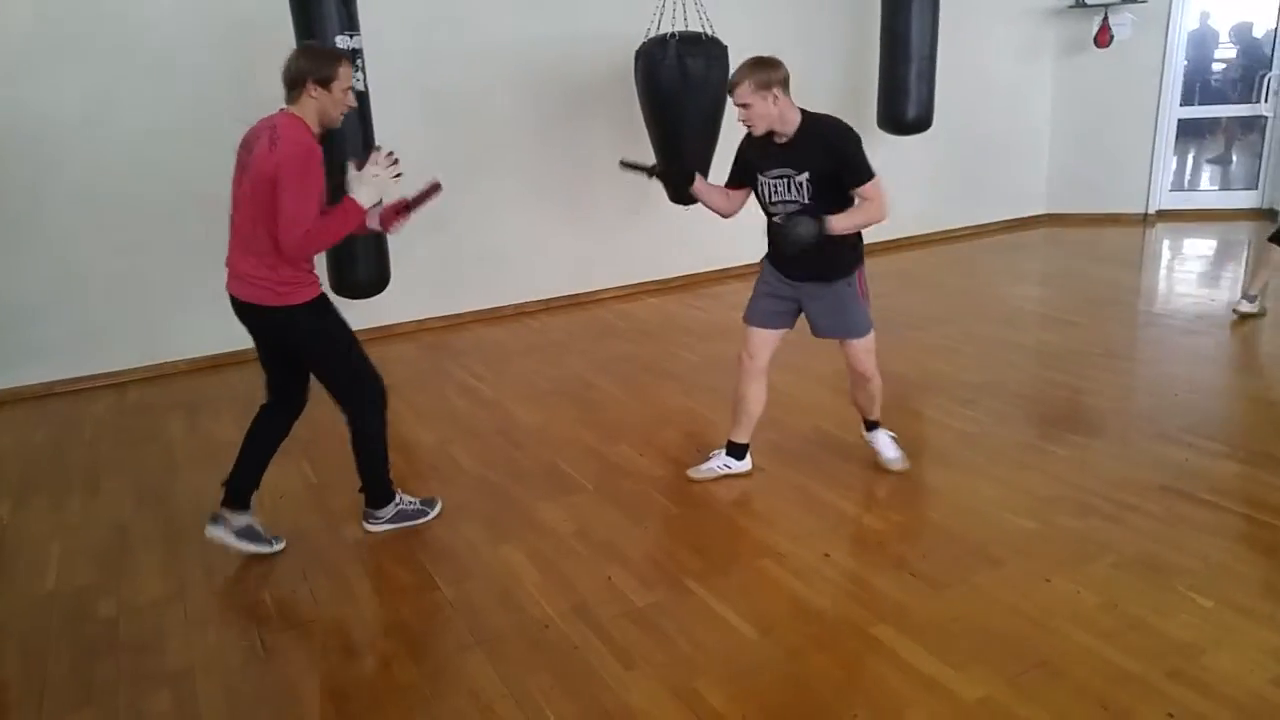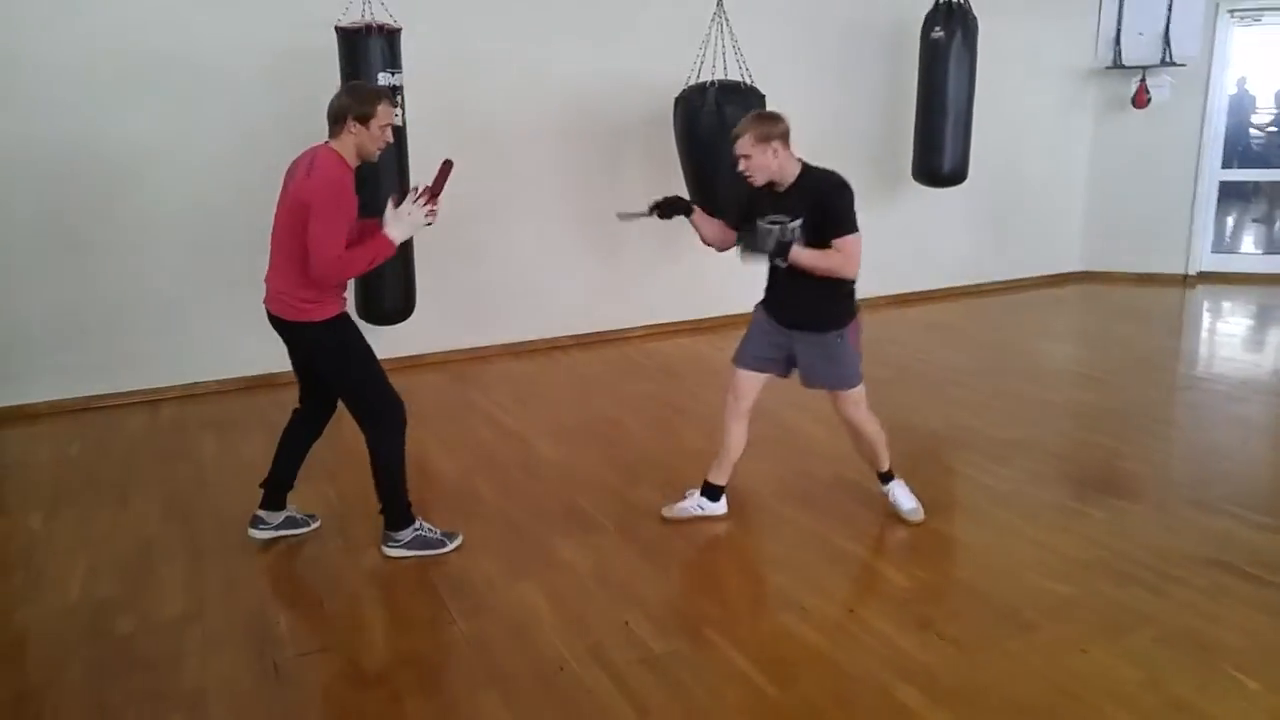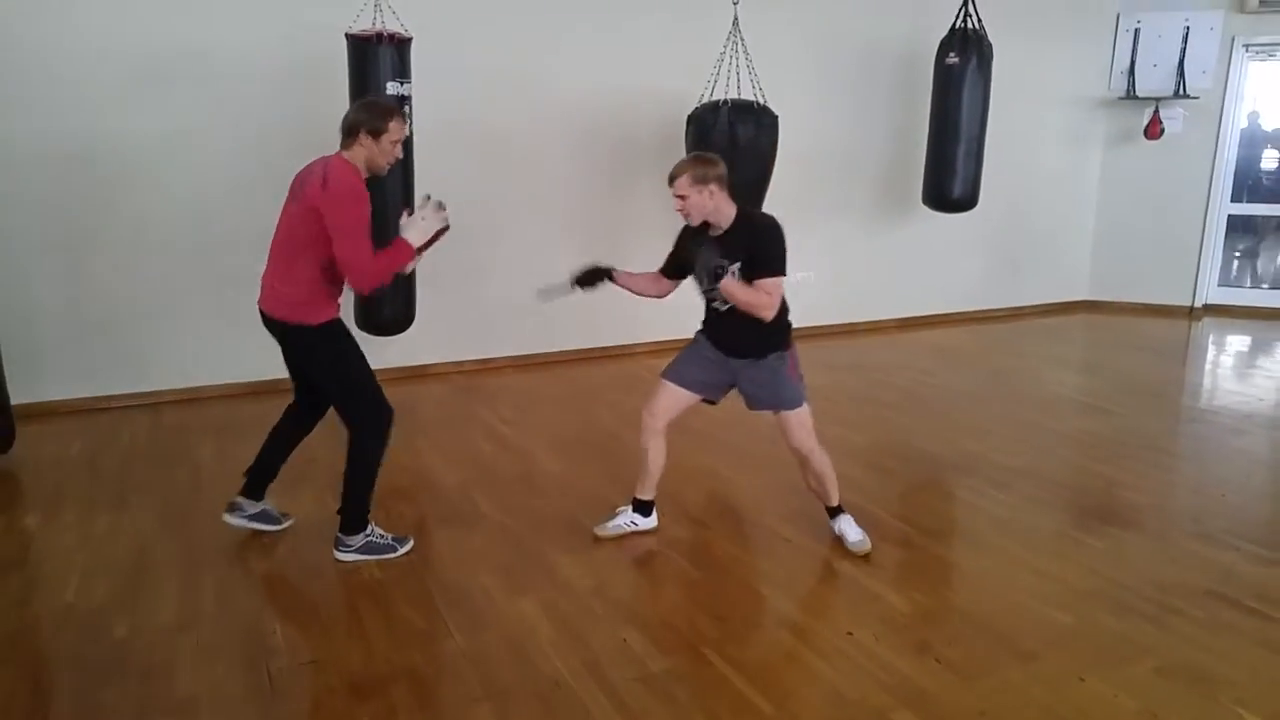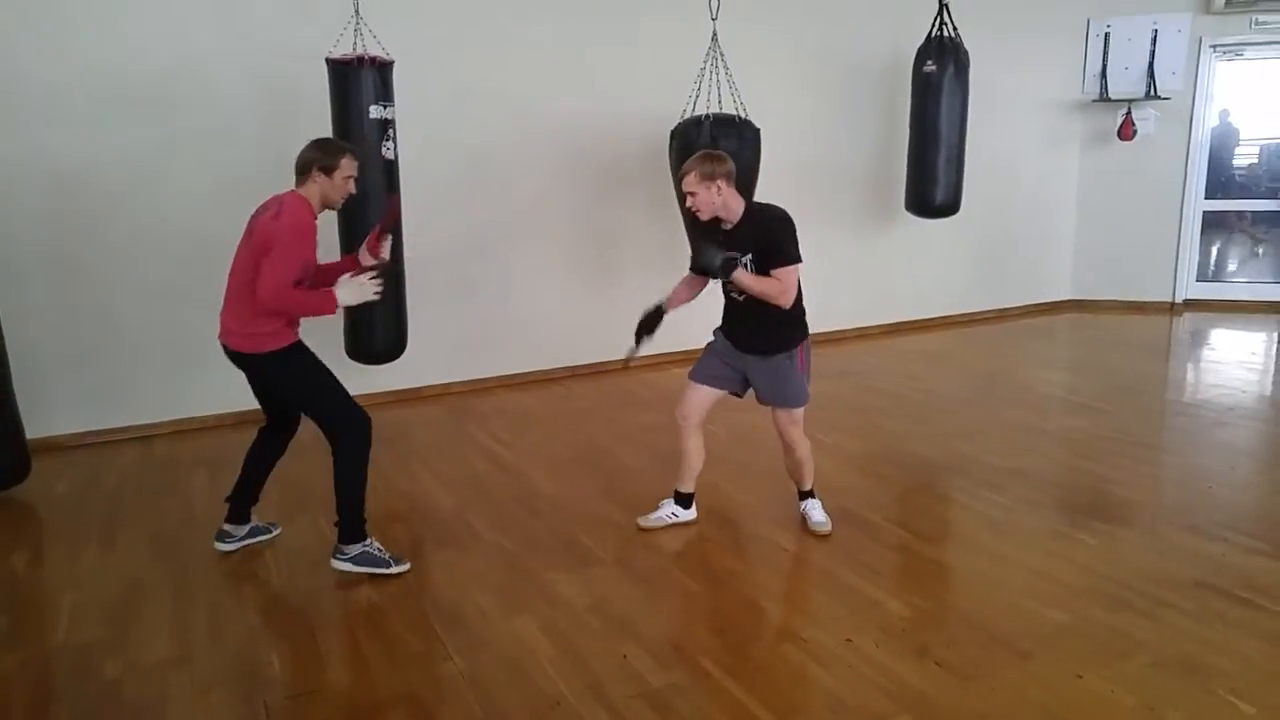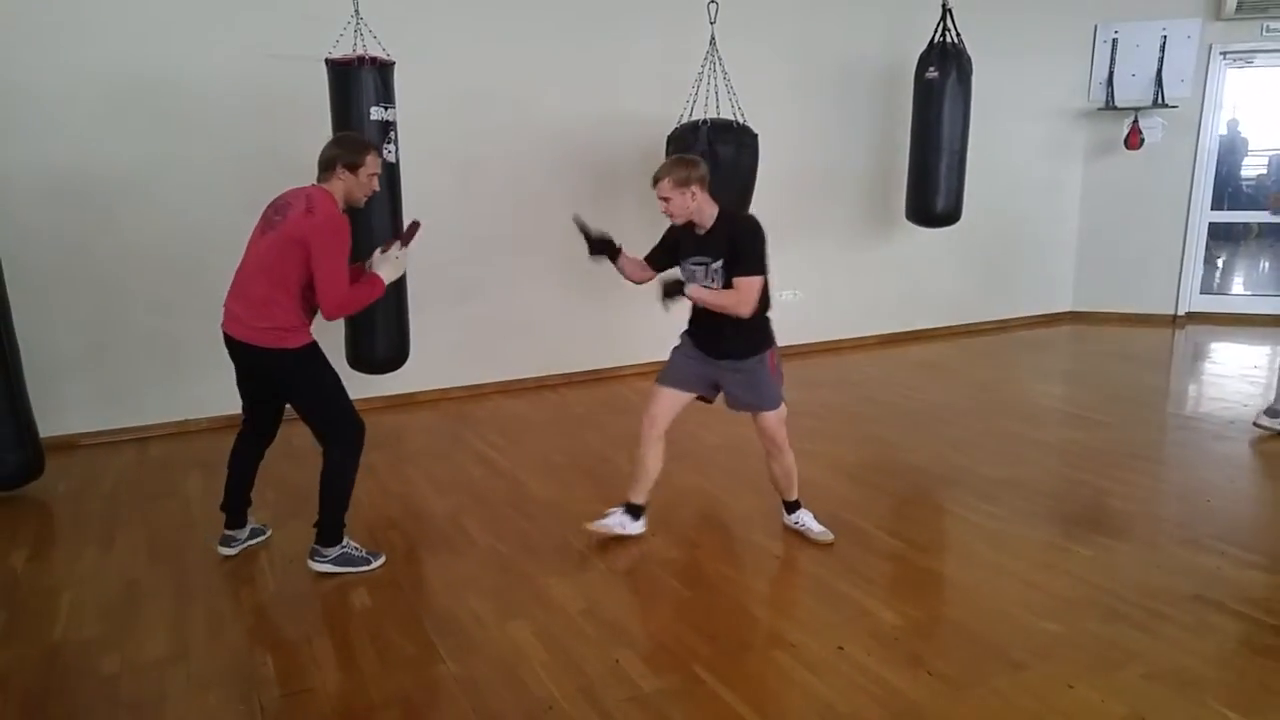
dt=0.5s
person 1, frame 1
left shoulder: (265, 132)
right shoulder: (299, 149)
right elbow: (298, 242)
left wrist: (353, 217)
right wrist: (358, 202)
left hip: (249, 293)
right hip: (287, 300)
left knee: (285, 398)
right knee: (365, 394)
left ankle: (233, 512)
right ankle: (381, 505)
person 1, frame 2
left shoulder: (315, 161)
right shoulder: (333, 180)
right elbow: (329, 268)
left wrist: (384, 228)
right wrist: (391, 236)
left hip: (290, 309)
right hip: (313, 316)
left knee: (317, 404)
right knee: (384, 414)
left ankle: (271, 511)
right ankle: (400, 528)
person 1, frame 3
left shoulder: (320, 172)
right shoulder: (347, 190)
right elbow: (362, 278)
left wrist: (392, 251)
right wrist: (411, 240)
left hip: (283, 310)
right hip: (307, 318)
left knee: (309, 404)
right knee: (372, 418)
left ankle: (249, 501)
right ankle: (353, 534)
person 1, frame 4
left shoulder: (282, 208)
right shoulder: (297, 221)
right elbow: (271, 295)
left wrist: (357, 263)
right wrist: (337, 297)
left hip: (245, 340)
right hip: (266, 345)
left knee: (281, 424)
right knee: (352, 428)
left ankle: (235, 524)
right ankle: (352, 544)
person 1, frame 5
left shoulder: (293, 201)
right shoulder: (329, 220)
right elbow: (334, 305)
left wrist: (364, 270)
right wrist: (381, 277)
left hip: (240, 333)
right hip: (279, 342)
left knee: (258, 426)
right knee: (345, 435)
left ankle: (234, 529)
right ankle: (329, 546)
person 2, frame 1
left shoulder: (835, 137)
right shoulder: (754, 144)
left elbow: (877, 206)
right elbow: (730, 205)
left wrist: (821, 226)
right wrist: (691, 181)
left hip: (836, 275)
right hip: (780, 271)
left knee: (862, 364)
right knee: (752, 361)
left ankle: (876, 431)
right ankle: (736, 454)
person 2, frame 2
left shoulder: (830, 190)
right shoulder: (760, 194)
left elbow: (848, 266)
right elbow: (725, 237)
left wrist: (784, 248)
right wrist: (690, 212)
left hip: (829, 325)
right hip: (774, 318)
left knee: (854, 414)
right knee: (737, 403)
left ankle: (890, 481)
right ankle: (712, 497)
person 2, frame 3
left shoulder: (763, 231)
right shoulder: (693, 237)
left elbow: (768, 307)
right elbow: (662, 285)
left wrist: (720, 271)
right wrist: (611, 275)
left hip: (767, 353)
right hip: (713, 346)
left knee: (804, 444)
right knee: (653, 418)
left ankle: (839, 517)
right ankle: (641, 512)
person 2, frame 4
left shoulder: (774, 223)
right shoulder: (710, 230)
left elbow: (785, 295)
right elbow: (698, 279)
left wrist: (730, 269)
right wrist: (662, 307)
left hip: (781, 347)
right hip: (731, 341)
left knee: (790, 433)
right knee: (688, 415)
left ankle: (808, 500)
right ankle: (682, 505)
person 2, frame 5
left shoulder: (744, 231)
right shoulder: (679, 235)
left elbow: (743, 305)
right elbow: (642, 272)
left wrist: (687, 289)
right wrist: (615, 253)
left hip: (748, 352)
right hip: (697, 347)
left knee: (775, 440)
right knee: (653, 425)
left ankle: (795, 513)
right ankle: (631, 515)
